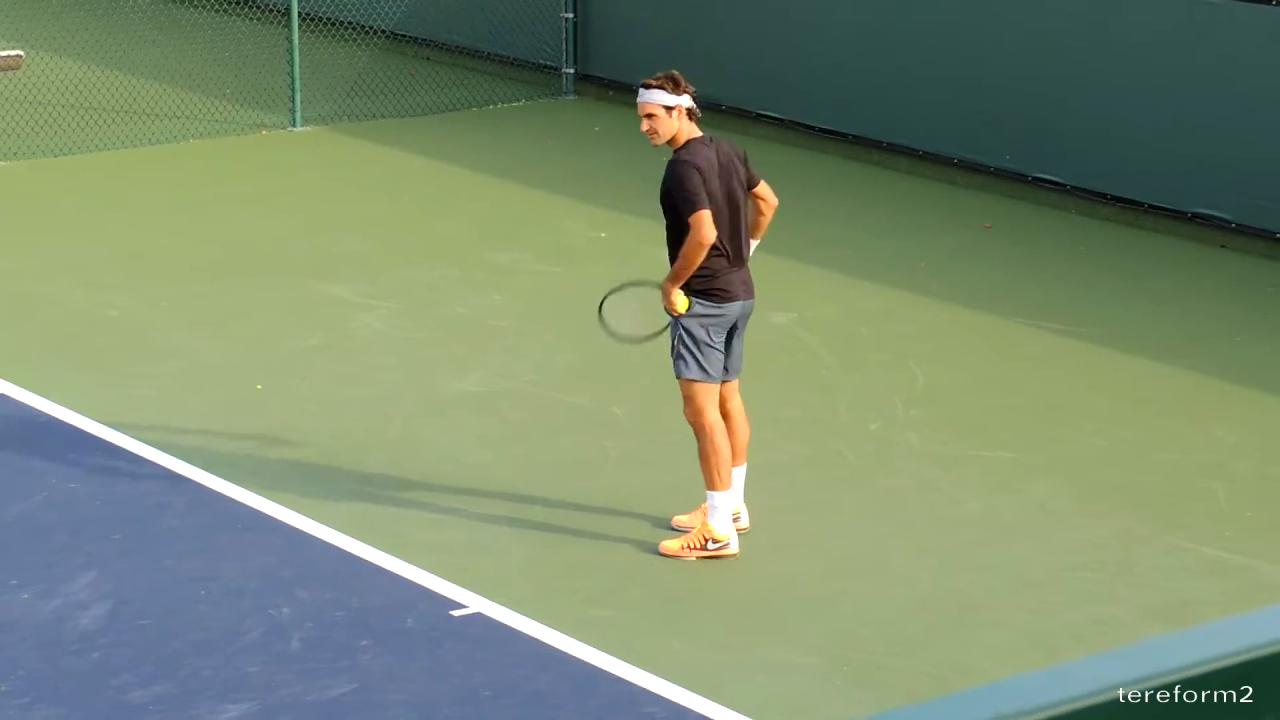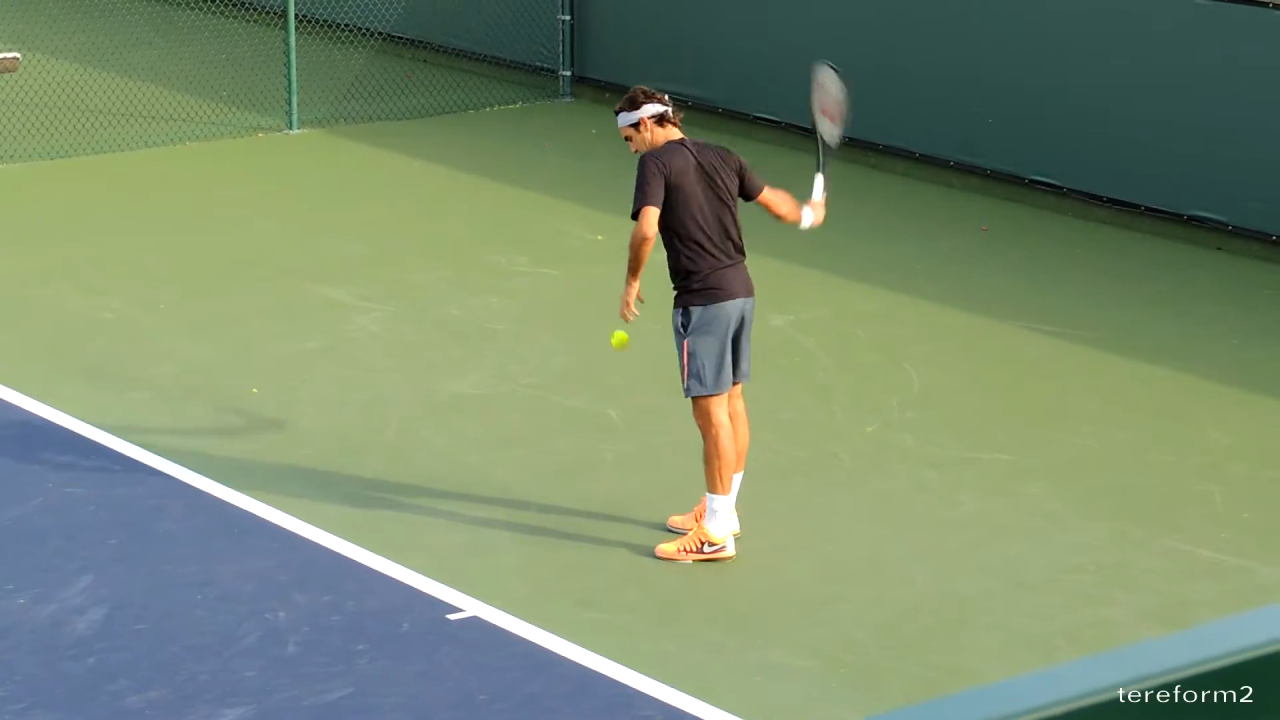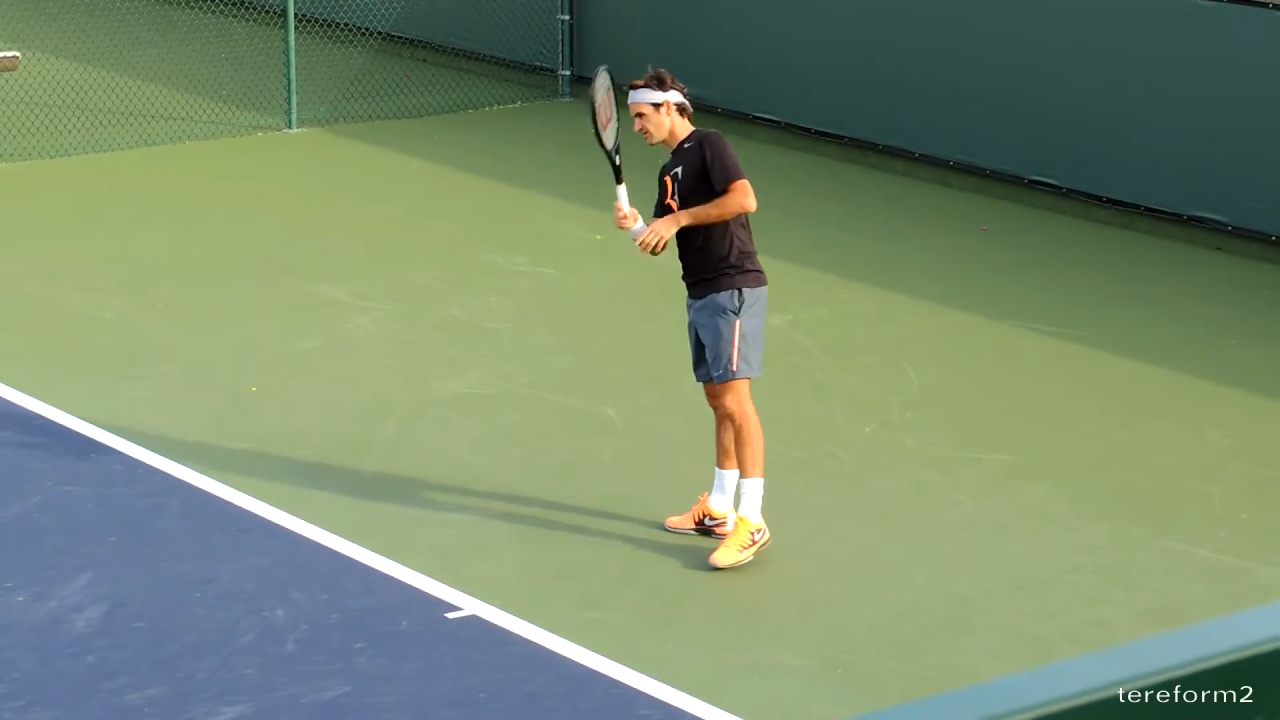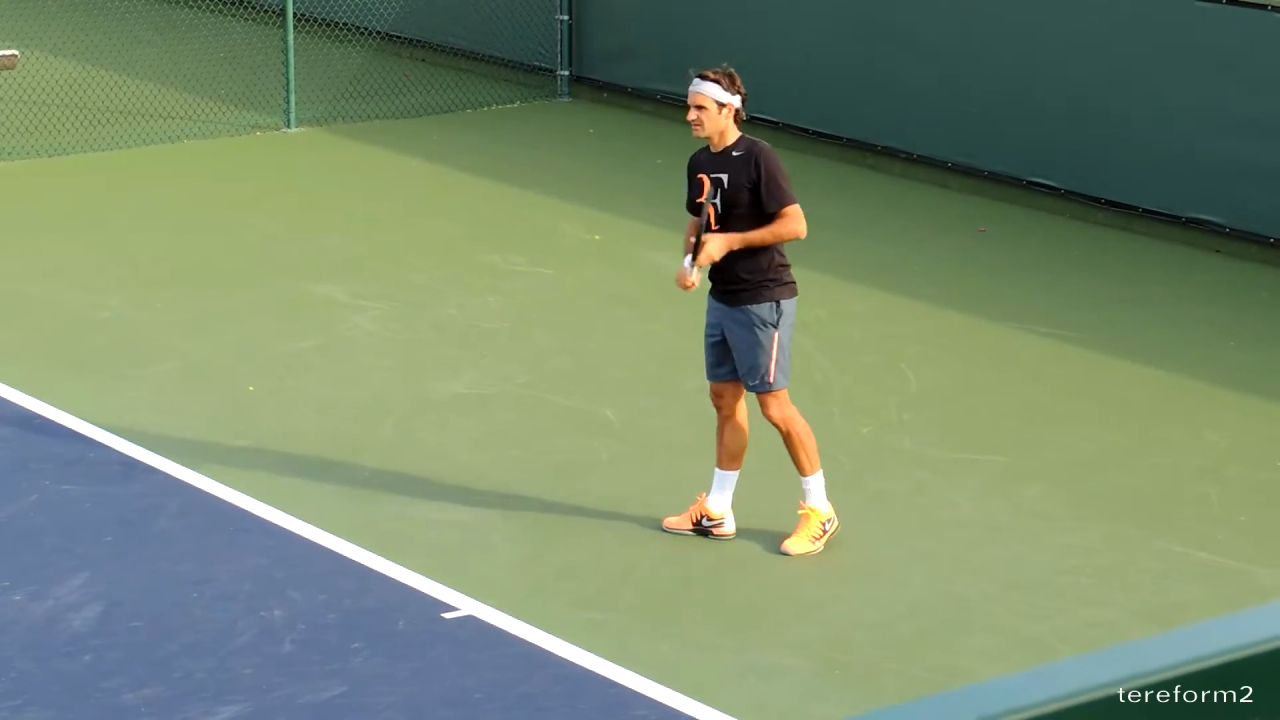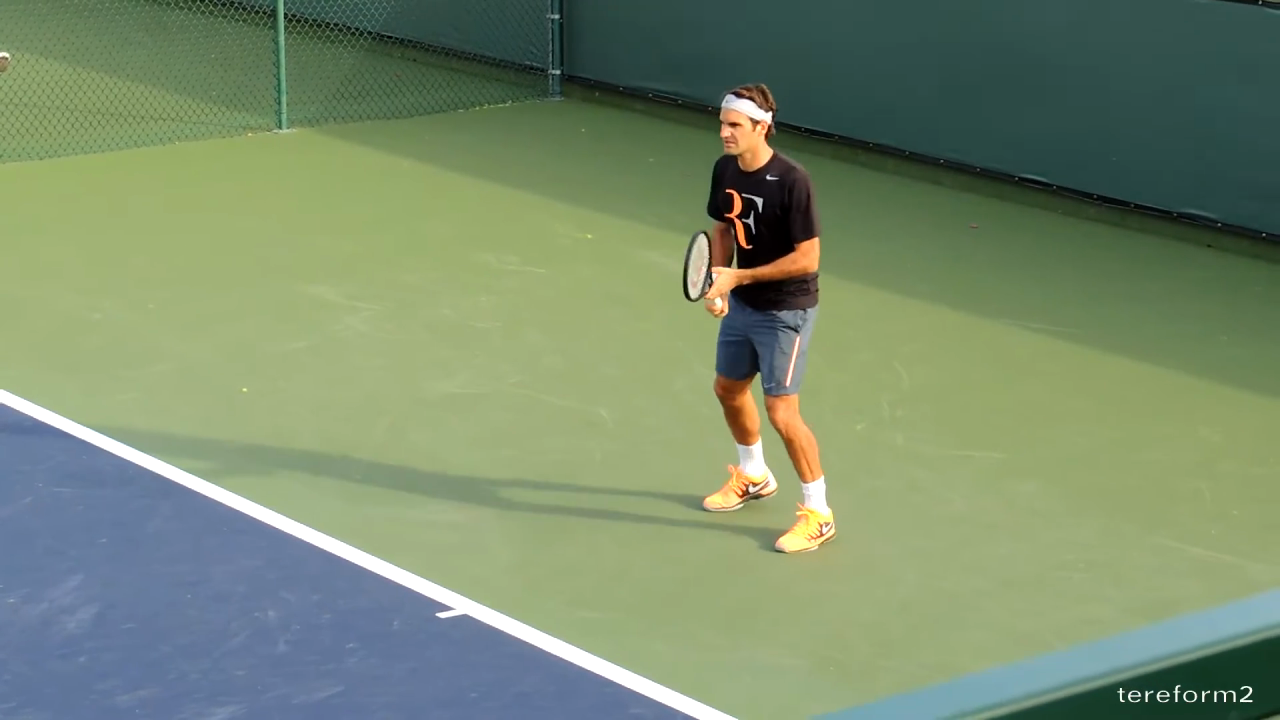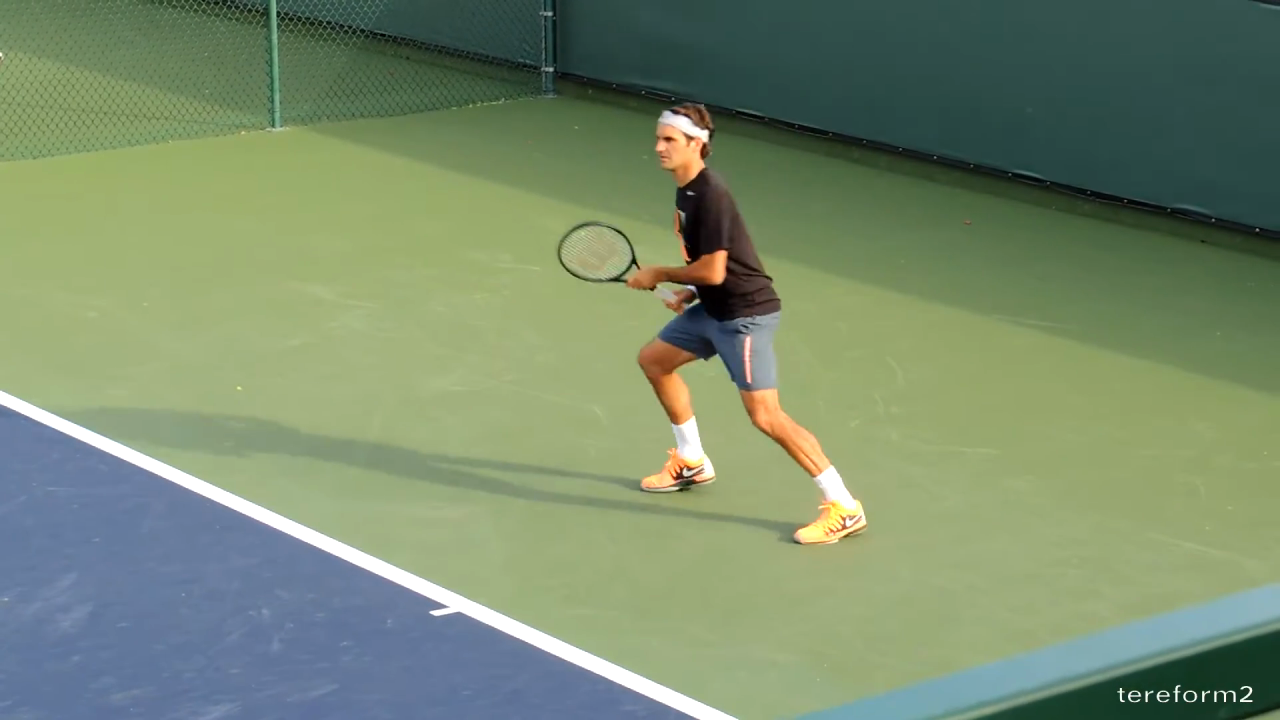
dt=0.5s
person 1, frame 1
left shoulder: (683, 164)
right shoulder: (727, 150)
left elbow: (704, 233)
right elbow: (767, 200)
left wrist: (671, 285)
left hip: (702, 301)
right hip: (739, 293)
left knee: (701, 410)
right knee: (728, 399)
left ankle: (719, 530)
right ankle: (732, 506)
person 1, frame 2
left shoulder: (655, 162)
right shoulder: (721, 158)
left elbow: (646, 228)
right elbow: (772, 200)
left wrist: (632, 282)
right wrist: (807, 214)
left hip: (703, 300)
right hip: (740, 291)
left knee: (710, 413)
right knee: (730, 403)
left ankle: (715, 533)
right ankle: (721, 511)
person 1, frame 3
left shoulder: (709, 143)
right shoulder: (669, 170)
left elbow: (745, 199)
right elbow: (656, 243)
left wrist: (677, 218)
right wrist: (634, 226)
left hip: (734, 290)
right hip: (701, 296)
left knee: (735, 401)
right knee: (717, 400)
left ankle: (751, 521)
right ankle: (718, 509)
person 1, frame 4
left shoulder: (759, 157)
right shoulder: (698, 162)
left elbow: (796, 226)
left wrist: (729, 241)
right wrist: (689, 262)
left hip: (764, 302)
right hip: (722, 300)
left knee: (775, 408)
right knee: (725, 401)
left ankle: (819, 509)
right ankle: (716, 510)
person 1, frame 5
left shoulder: (793, 181)
right shoulder: (723, 170)
left elbow: (808, 259)
left wrist: (739, 277)
right wrist: (718, 285)
left hip: (787, 309)
right hip: (743, 304)
left knee: (782, 413)
right knee: (729, 391)
left ankle: (818, 512)
right ankle: (752, 475)
person 1, frame 6
left shoulder: (709, 195)
right shoulder: (688, 189)
left elbow: (712, 271)
left wrist: (656, 275)
right wrist: (689, 292)
left hip: (747, 314)
right hip: (713, 309)
left knee: (766, 416)
right knee: (653, 359)
left ankle: (843, 506)
right ankle: (691, 461)
